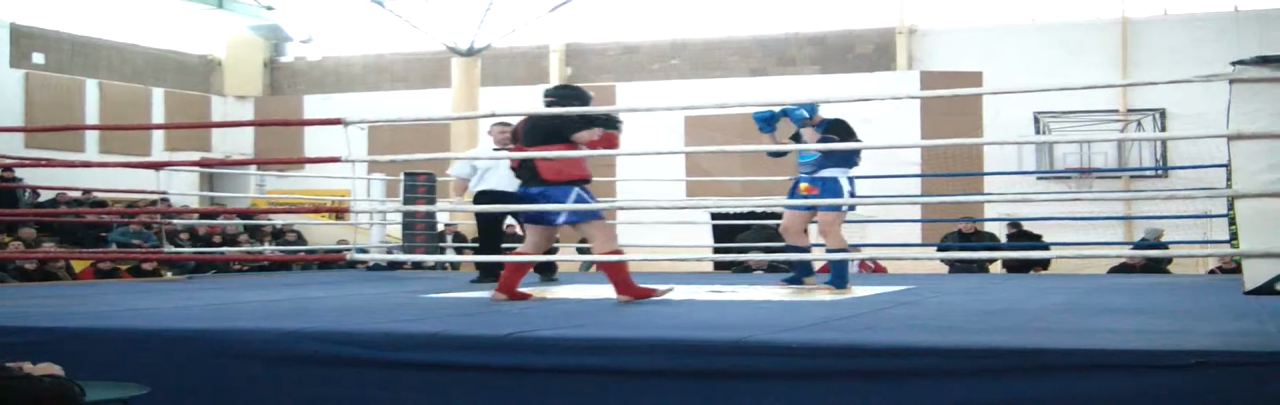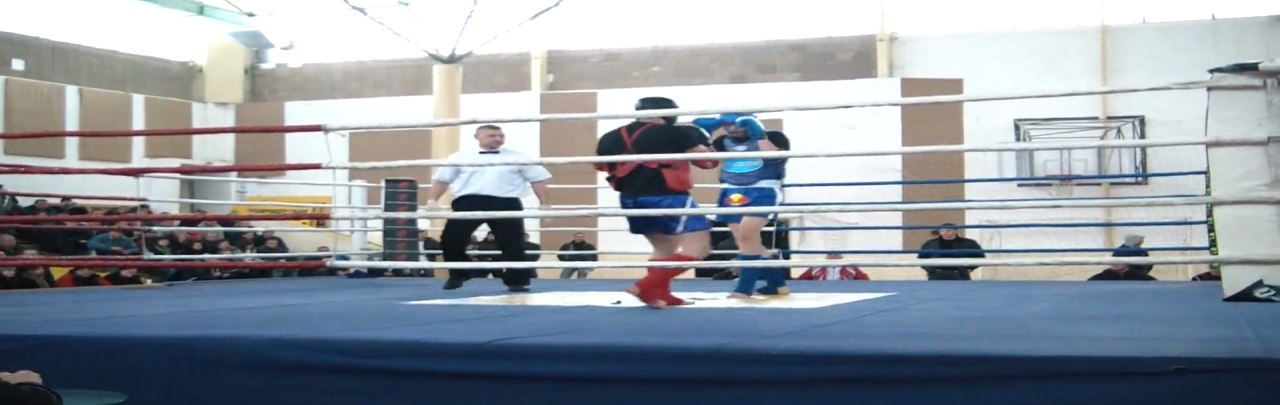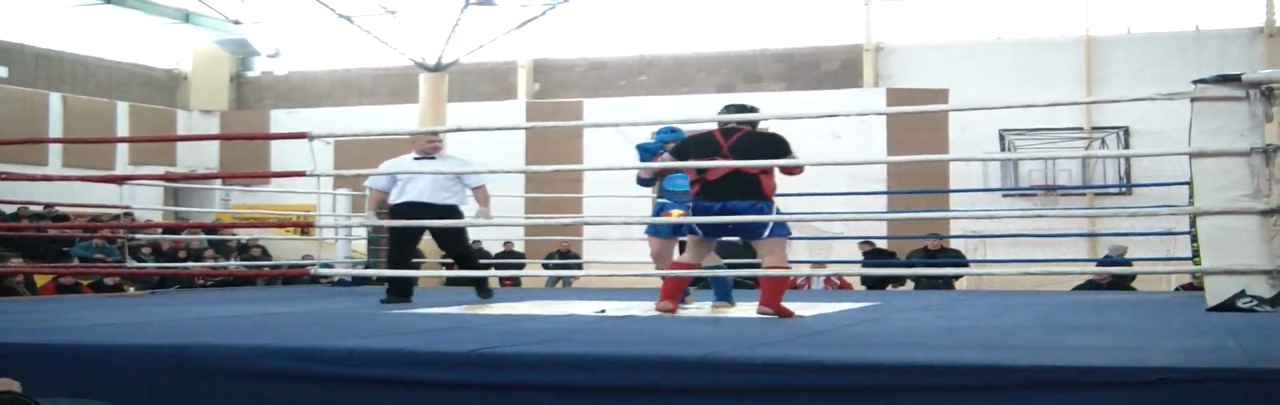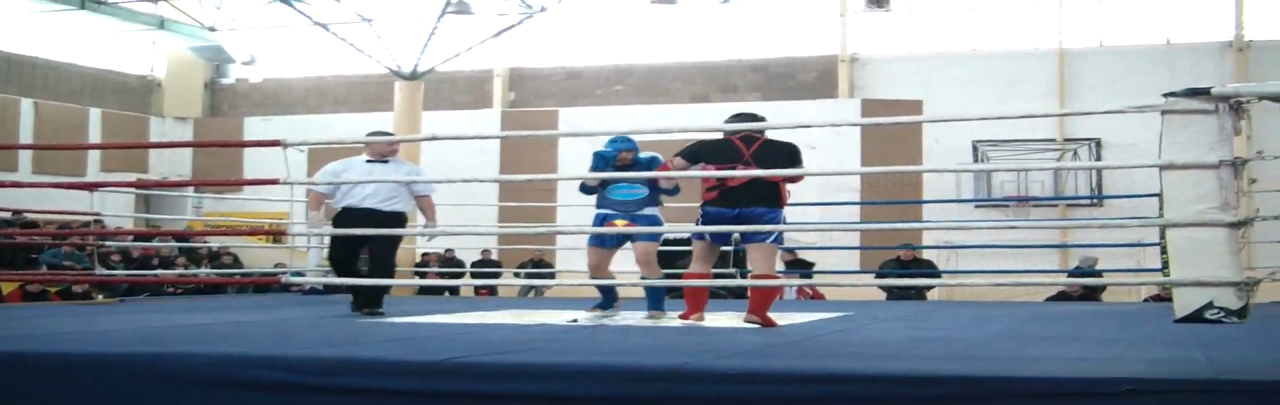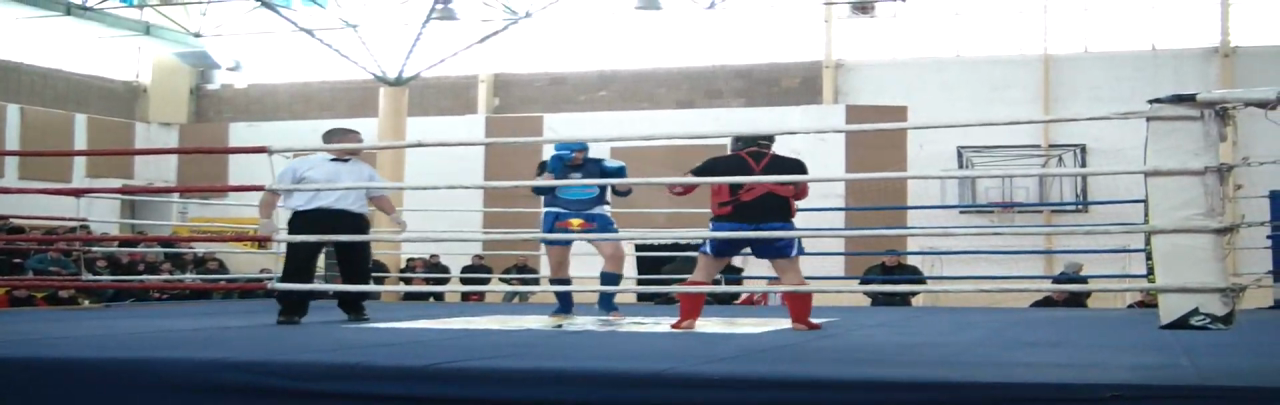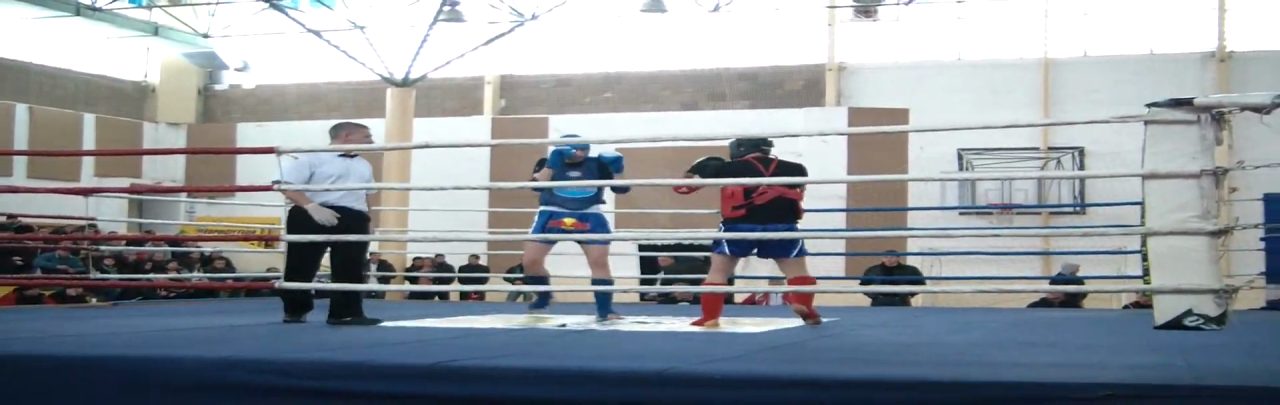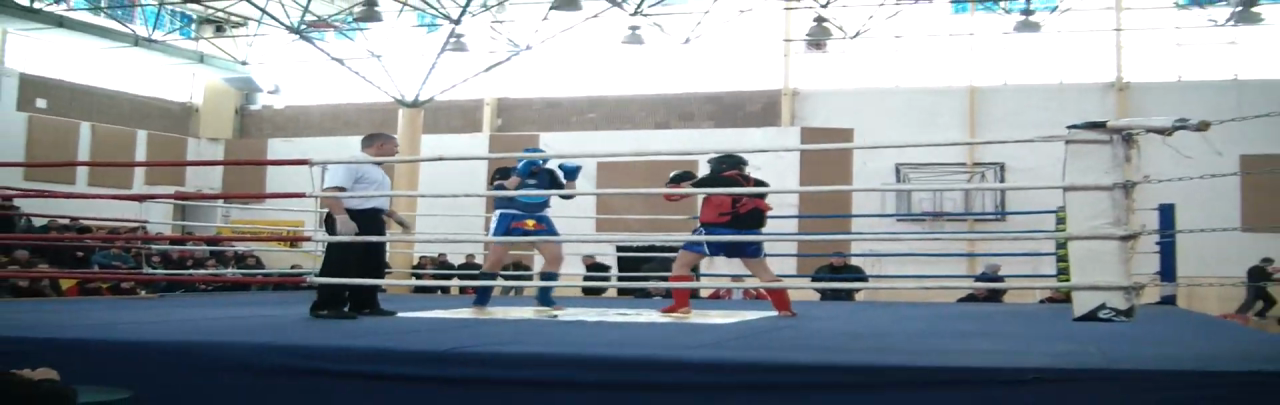
dt=0.5s
person 1, frame 1
left shoulder: (526, 125)
right shoulder: (562, 122)
right elbow: (600, 145)
right wrist: (610, 127)
left hip: (535, 190)
right hip: (561, 189)
left knee: (535, 244)
right knee: (603, 238)
left ankle: (505, 288)
right ankle: (628, 290)
person 1, frame 2
left shoulder: (611, 137)
right shoulder: (673, 133)
left elbow: (600, 164)
right elbow: (708, 160)
right wrist: (701, 140)
left hip: (632, 200)
right hip: (668, 198)
left knee: (664, 250)
right knee: (696, 249)
left ankle: (660, 295)
right ankle: (645, 287)
person 1, frame 3
left shoulder: (695, 142)
right shoulder: (768, 140)
right elbow: (794, 168)
left hip: (708, 203)
right hip: (752, 203)
left knee: (692, 256)
right knee: (774, 255)
left ankle: (667, 299)
right ankle: (770, 303)
person 1, frame 4
left shoulder: (709, 146)
right shoulder: (785, 149)
left elbow: (668, 170)
right elbow: (795, 176)
left hip: (717, 210)
right hip: (763, 210)
left knee: (701, 263)
right knee: (763, 265)
left ankle: (695, 310)
right ankle: (757, 312)
person 1, frame 5
left shoulder: (719, 163)
right shoulder: (792, 165)
left elbow: (677, 187)
right elbow: (801, 193)
left wrist: (697, 175)
left hip: (729, 224)
right hip: (775, 224)
left knee: (703, 274)
right knee: (791, 275)
left ankle: (687, 318)
right ankle: (800, 320)
person 1, frame 6
left shoulder: (728, 168)
right shoulder: (794, 169)
left elbow: (682, 186)
right elbow: (799, 188)
left wrist: (697, 169)
left hip: (740, 226)
right hip: (782, 226)
left knee: (718, 273)
right knee: (797, 272)
left ankle: (709, 317)
right ankle: (802, 304)
person 1, frame 7
left shoulder: (714, 181)
right shoulder: (760, 185)
left elbow: (673, 194)
left wrist: (676, 182)
left hip: (716, 230)
right hip: (749, 233)
left knee: (680, 265)
right knee: (763, 272)
left ankle: (681, 305)
right ankle: (784, 308)
person 2, frame 1
right shoulder: (476, 154)
right elbow: (462, 177)
right wrist: (457, 198)
right hip: (488, 198)
right knee: (489, 238)
right ankle: (489, 272)
person 2, frame 2
left shoulder: (518, 158)
right shoulder: (459, 158)
left elbow: (538, 181)
right elbow: (441, 180)
left wrist: (544, 204)
right wrist: (432, 201)
left hip: (506, 204)
right hip: (468, 203)
left knee: (512, 245)
right knee: (450, 240)
left ankle: (518, 281)
right ankle: (458, 274)
person 2, frame 3
left shoulder: (456, 164)
right shoulder: (394, 165)
left elbow: (477, 185)
right elbow: (378, 190)
left wrist: (484, 208)
right wrist: (371, 212)
left hip: (446, 211)
right hip: (406, 211)
left knee: (460, 250)
right knee: (400, 254)
left ankle: (481, 284)
right ankle: (399, 292)
person 2, frame 4
left shoulder: (408, 169)
right shoulder: (341, 166)
left elbow: (423, 195)
right elbow: (319, 191)
left wrist: (430, 221)
right wrist: (315, 213)
left hip: (389, 218)
right hip: (350, 216)
left knee: (382, 261)
right knee: (342, 260)
left ankle: (371, 303)
right ankle: (361, 297)
person 2, frame 5
left shoulder: (364, 169)
right shoulder: (300, 164)
left elbow: (377, 195)
right elbow: (273, 192)
left wrist: (394, 214)
right wrist: (265, 219)
left hip: (352, 220)
right hip: (310, 218)
left knee: (358, 265)
right knee: (299, 266)
left ankle: (353, 306)
right ankle: (291, 311)
person 2, frame 6
left shoulder: (363, 165)
right shoulder: (308, 157)
left elbow: (368, 194)
right elbow: (287, 185)
left wrist: (367, 220)
right wrist: (312, 207)
left hip: (353, 218)
right hip: (311, 217)
left knee: (352, 268)
right knee: (302, 265)
left ankle: (346, 313)
right ankle: (295, 309)
person 2, frame 7
left shoulder: (377, 169)
right shoulder: (349, 164)
right elbow: (331, 191)
left wrist: (397, 217)
right wrist: (341, 217)
left hip: (371, 222)
right hip: (351, 222)
left knee: (372, 265)
right knee: (341, 263)
left ankle: (364, 305)
right ankle: (325, 306)
person 3, frame 1
left shoulder: (836, 125)
right shoulder: (802, 132)
left elbow: (819, 144)
right elbow: (776, 151)
left wrist: (803, 123)
right wrist: (768, 129)
left hip: (832, 182)
right hip: (806, 184)
left knee: (828, 229)
right knee: (788, 228)
left ankle: (840, 279)
right ankle: (805, 274)
person 3, frame 2
left shoulder: (773, 136)
right shoulder: (724, 142)
left elbow: (775, 158)
left wrist: (759, 134)
left hip: (763, 192)
right hip: (732, 195)
left knee: (747, 235)
right knee: (747, 241)
left ankle: (745, 287)
right ankle: (777, 283)
person 3, frame 3
right shoulder: (658, 157)
right elbow: (644, 181)
right wrist: (645, 159)
right hip: (667, 210)
right knee: (658, 255)
left ankle: (723, 296)
person 3, frame 4
left shoulder: (650, 165)
right shoulder: (603, 167)
left elbow: (671, 189)
right elbow: (587, 188)
left wrist: (659, 168)
right wrist: (597, 166)
left hip: (645, 218)
right hip: (609, 219)
left knee: (645, 259)
right knee: (595, 265)
left ankle: (656, 305)
right ankle: (610, 300)
person 3, frame 5
left shoulder: (599, 166)
right shoulder: (547, 166)
left elbow: (623, 191)
right elbow: (539, 189)
left wrist: (620, 175)
right wrist: (553, 169)
left hip: (595, 218)
right hip: (558, 218)
left knee: (615, 255)
right knee: (558, 265)
left ankle: (606, 302)
right ankle: (565, 306)
person 3, frame 6
left shoulder: (598, 164)
right shoulder: (546, 163)
left elbow: (621, 188)
right elbow: (537, 185)
left wrist: (617, 169)
right wrist: (552, 164)
left hip: (589, 218)
right hip: (552, 216)
left knee: (599, 262)
right knee: (530, 260)
left ankle: (605, 309)
right ankle: (543, 297)
person 3, frame 7
left shoulder: (548, 174)
right shoulder: (503, 172)
left elbow: (567, 194)
right elbow: (500, 190)
left wrist: (571, 178)
right wrist: (519, 173)
left hip: (538, 220)
right hip: (508, 218)
left knee: (555, 257)
right knee: (495, 260)
left ankle: (544, 297)
right ankle: (481, 300)
